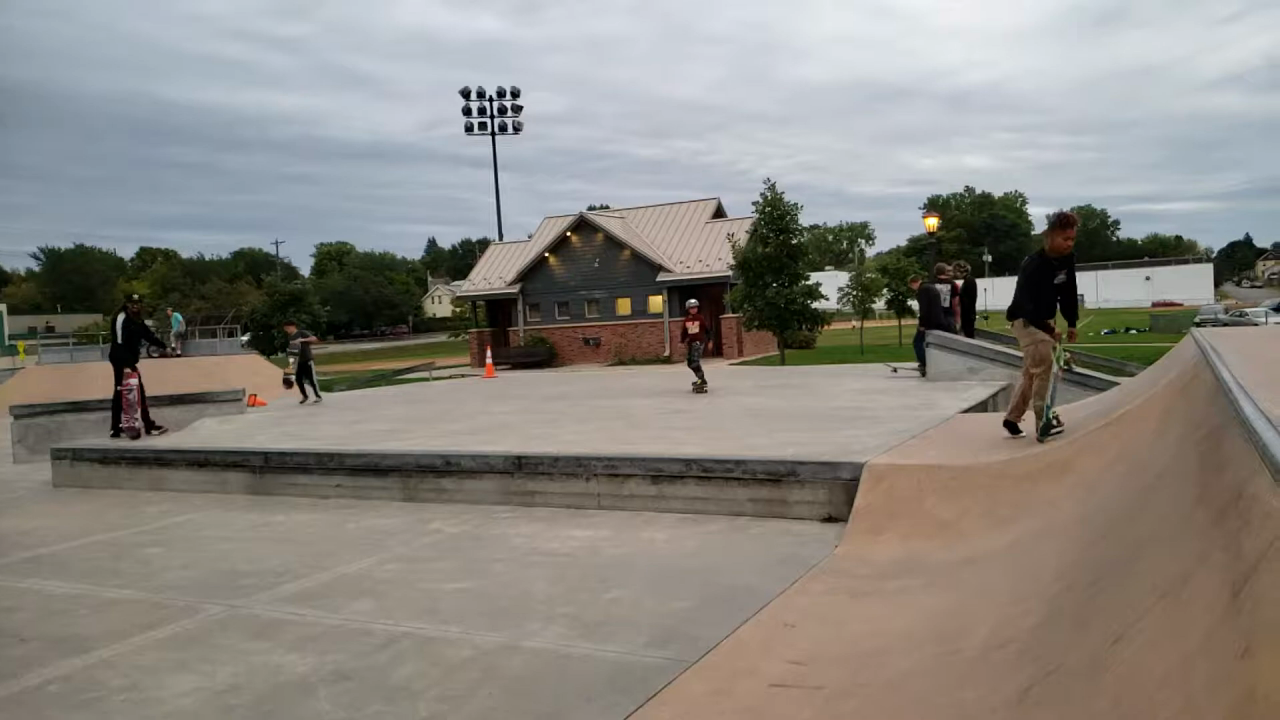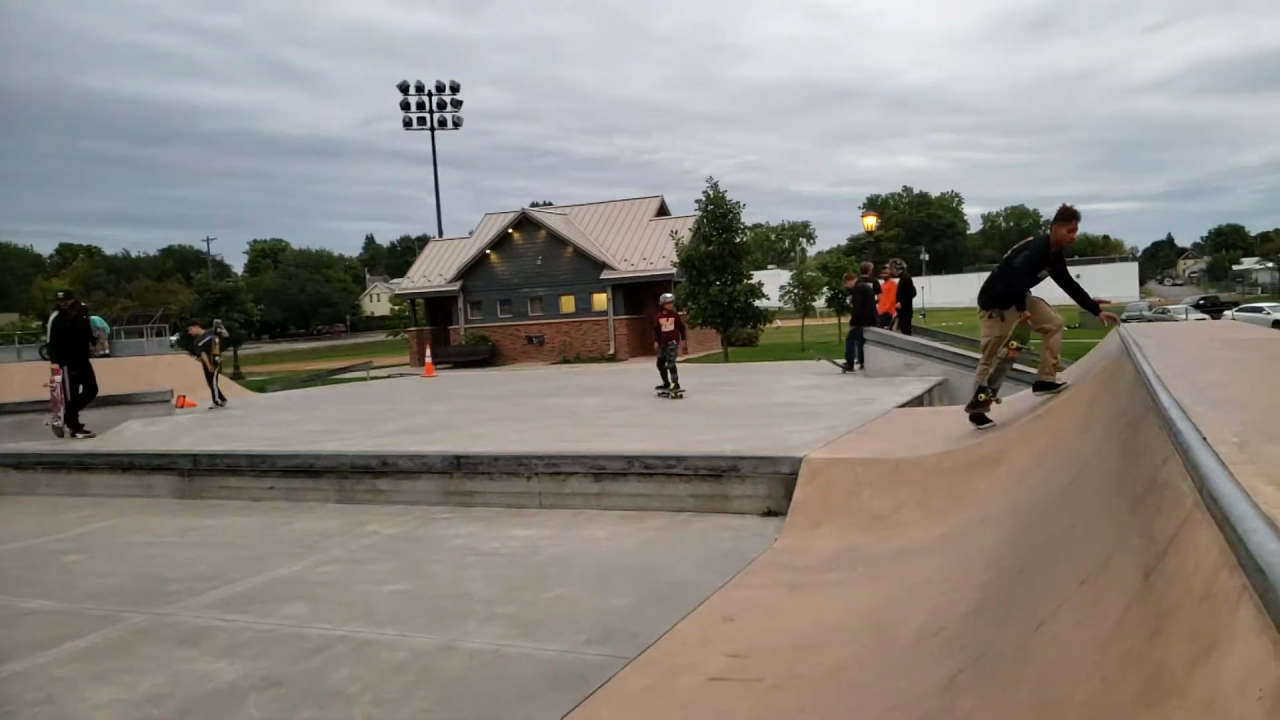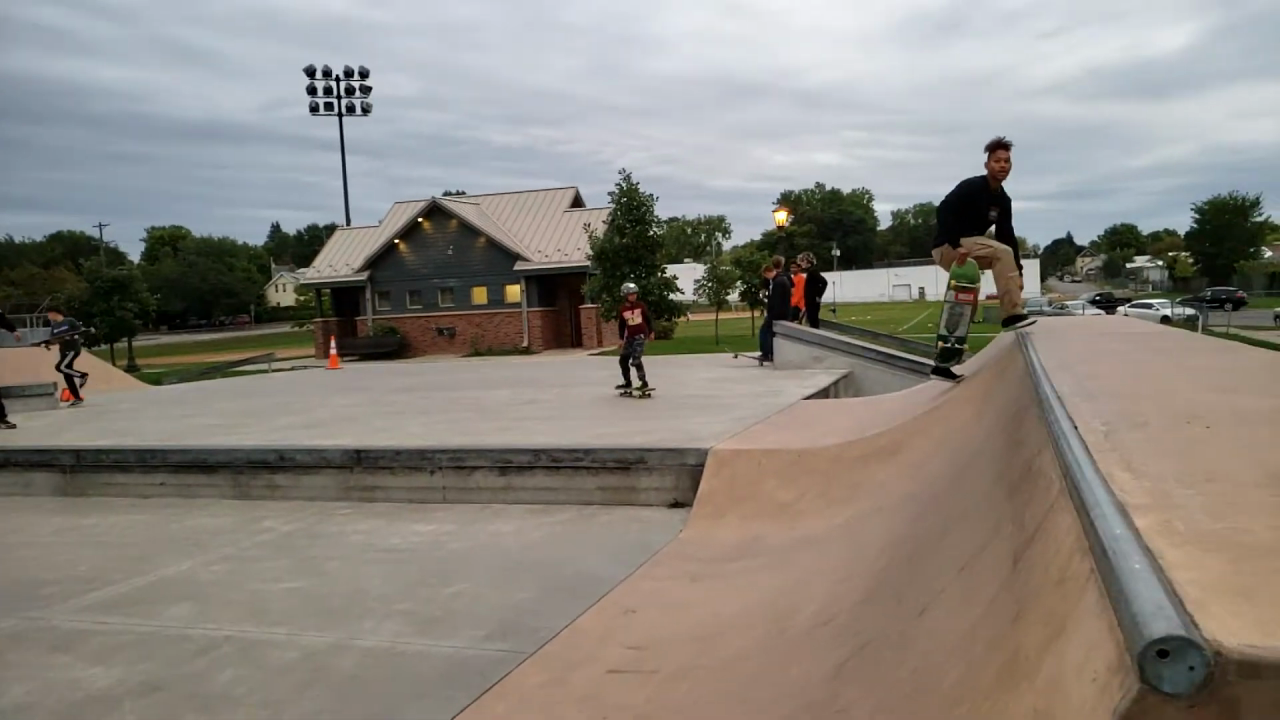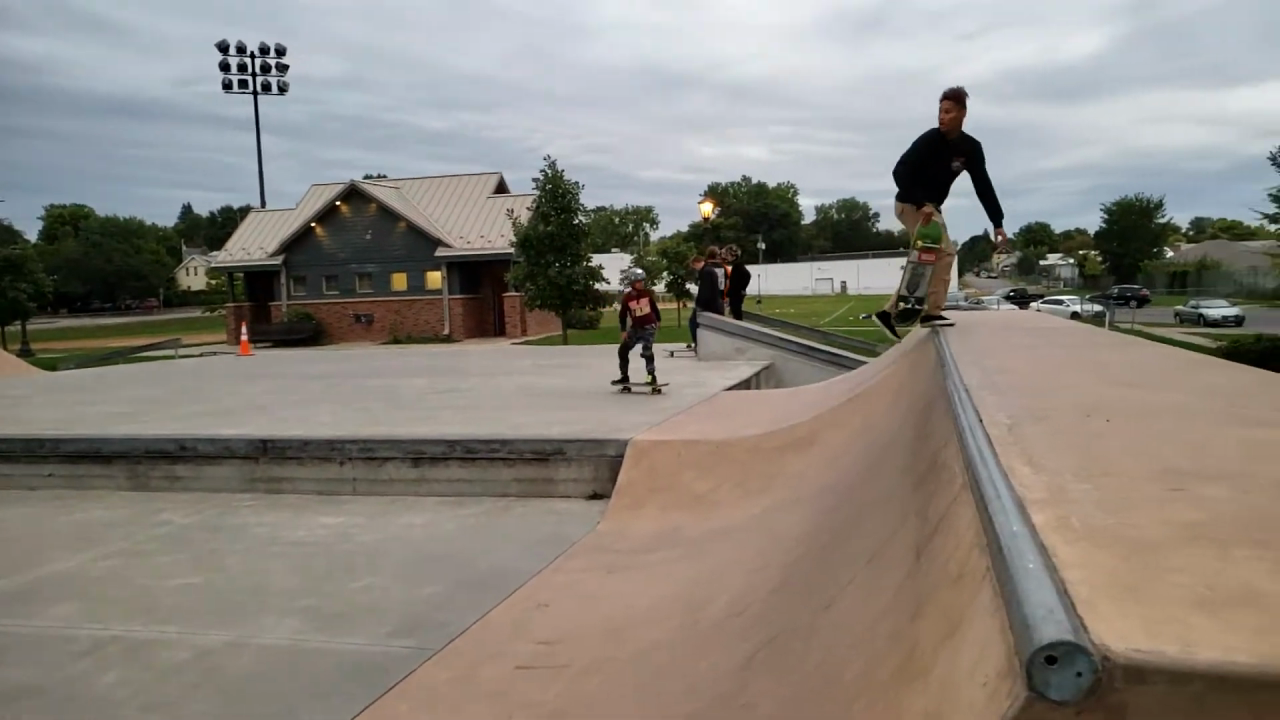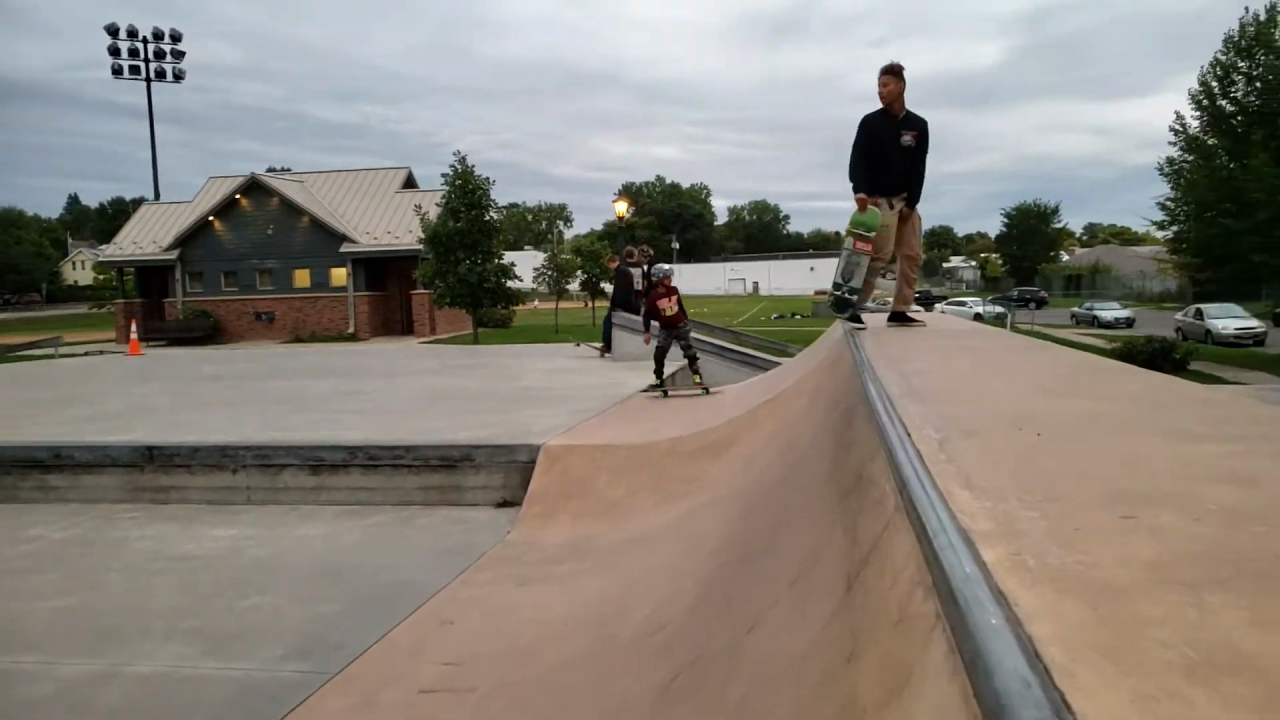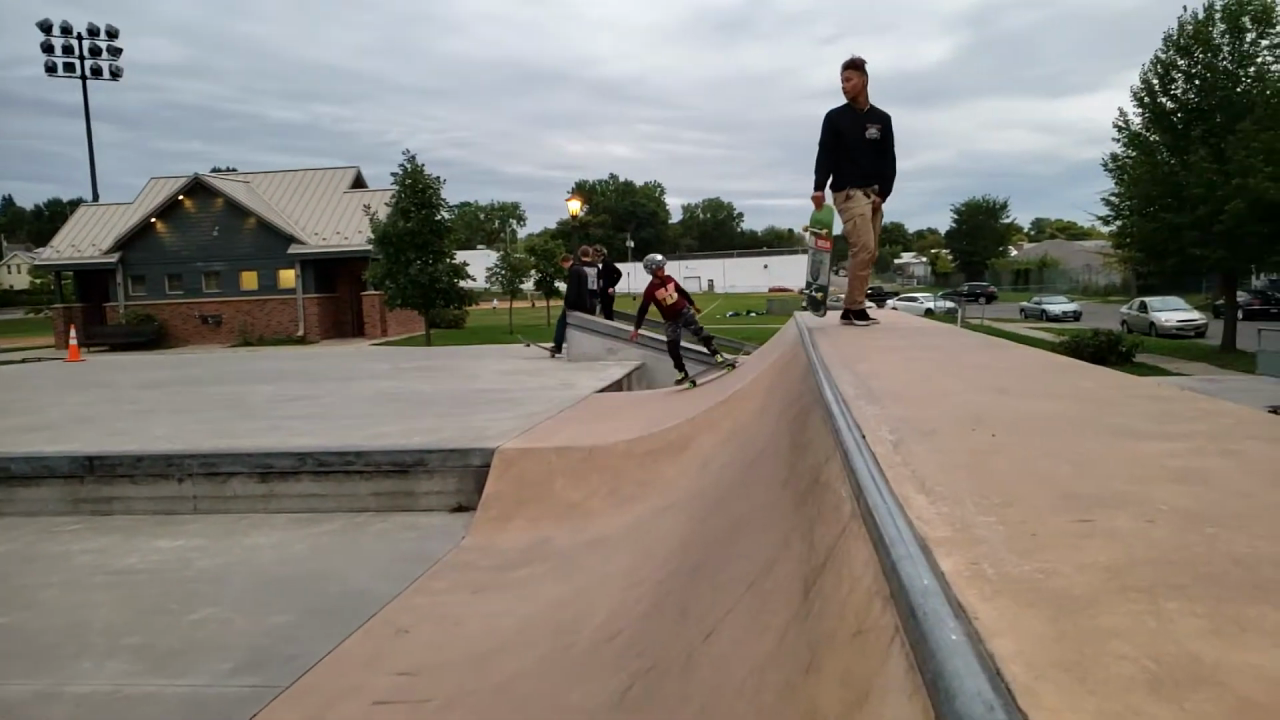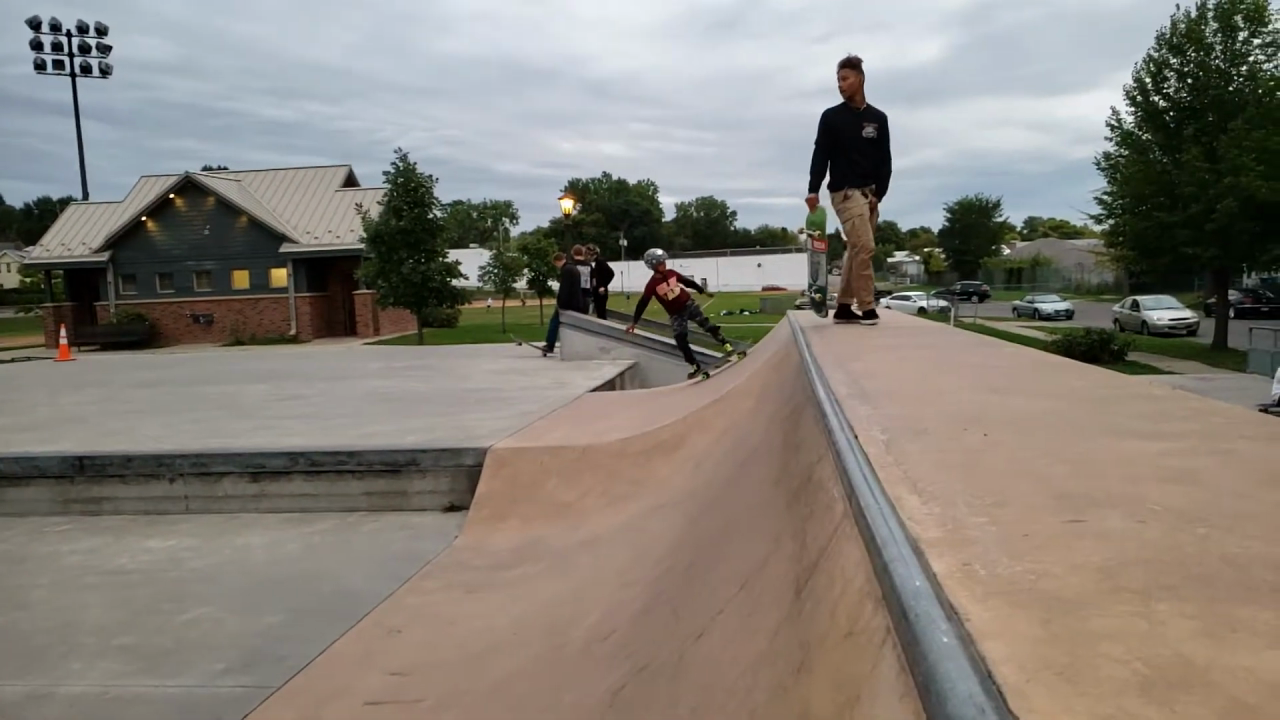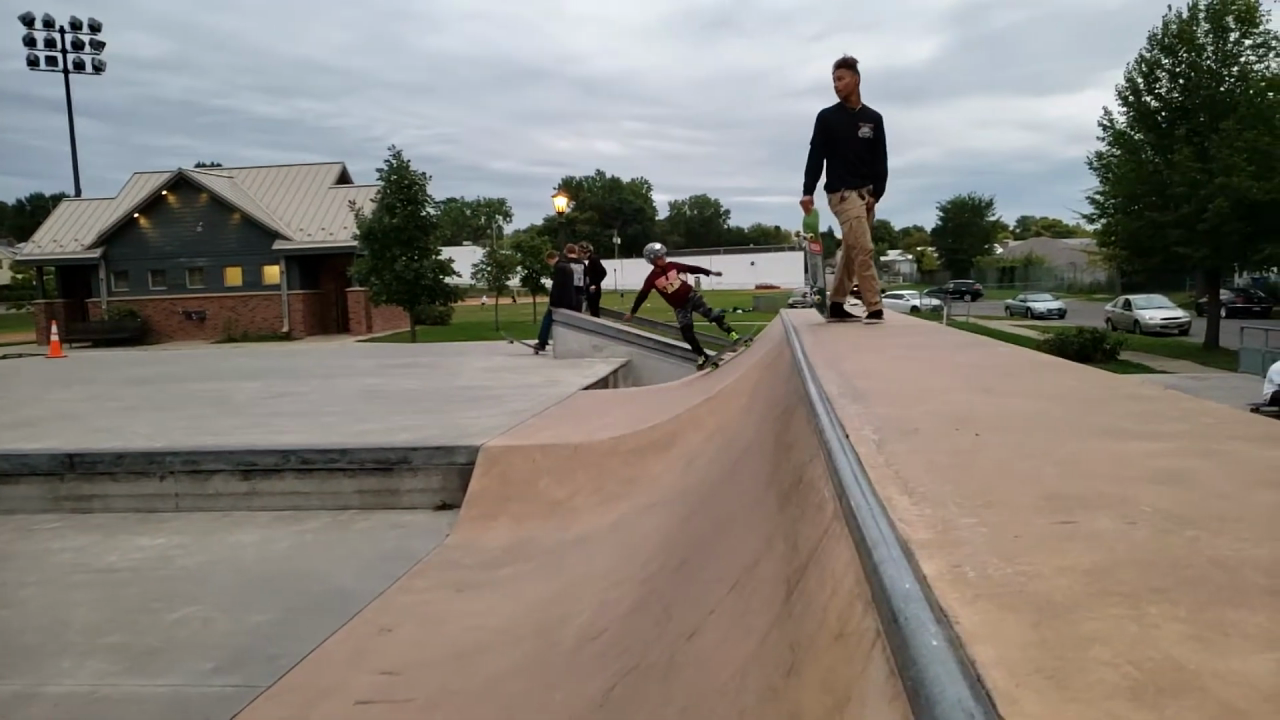
dt=0.5s
person 1, frame 1
left shoulder: (1068, 259)
right shoulder: (1033, 265)
left elbow: (1069, 292)
right elbow: (1023, 302)
left wrist: (1072, 323)
right wrist: (1049, 329)
left hip: (1047, 320)
right hip: (1026, 321)
left knee: (1031, 372)
right knee: (1043, 365)
left ankle: (1012, 418)
right ankle: (1043, 419)
person 1, frame 2
left shoulder: (1055, 256)
right shoulder: (1034, 250)
left elbow: (1071, 286)
right elbow: (1016, 273)
left wrist: (1097, 309)
right wrist: (1022, 309)
left hip: (1017, 300)
right hip: (994, 301)
left knee: (1053, 324)
right knee: (992, 357)
left ankle: (1045, 381)
right ankle: (977, 411)
person 1, frame 3
left shoulder: (1003, 202)
right shoulder: (971, 187)
left elbow: (1006, 237)
right elbow: (943, 211)
left wrist: (1017, 273)
right wrist: (956, 247)
left hip: (965, 246)
right hip: (947, 246)
right knee: (1003, 254)
right ankle: (1011, 315)
person 1, frame 4
left shoulder: (971, 148)
right shoulder: (927, 141)
left elbow: (983, 186)
right elbow: (900, 172)
left wrist: (997, 223)
right wrist: (921, 204)
left hip: (932, 207)
right hip: (911, 205)
right knee: (942, 252)
left ankle: (888, 313)
right ankle: (930, 313)
person 1, frame 5
left shoulder: (919, 125)
right shoulder: (871, 122)
left elbow: (919, 168)
right elbow: (857, 159)
left wrist: (911, 203)
right wrist: (860, 190)
left hip: (905, 199)
right hip: (876, 199)
left knee: (912, 256)
right knee: (879, 256)
left ankle: (900, 311)
right ankle: (852, 308)
person 1, frame 6
left shoulder: (882, 119)
right shoulder: (835, 118)
left elbow: (889, 161)
right elbow: (825, 156)
left wrist: (883, 194)
right wrist: (819, 188)
left hip: (874, 193)
right hip: (848, 193)
left knee: (869, 253)
right knee: (863, 248)
left ankle: (850, 309)
right ankle: (857, 306)
person 1, frame 7
left shoulder: (878, 118)
right shoulder: (831, 117)
left elbow: (885, 160)
right elbow: (820, 156)
left wrist: (879, 193)
right wrist: (813, 189)
left hip: (870, 193)
right hip: (845, 192)
left knee: (857, 251)
right knee: (864, 248)
left ankle: (844, 307)
right ankle: (866, 307)
person 1, frame 8
left shoulder: (874, 119)
right shoulder: (827, 117)
left elbow: (880, 160)
right elbow: (816, 157)
left wrist: (876, 193)
right wrist: (808, 191)
left hip: (866, 194)
right hip: (842, 193)
left knee: (851, 251)
right knee: (863, 249)
left ankle: (836, 305)
right ankle: (874, 307)
